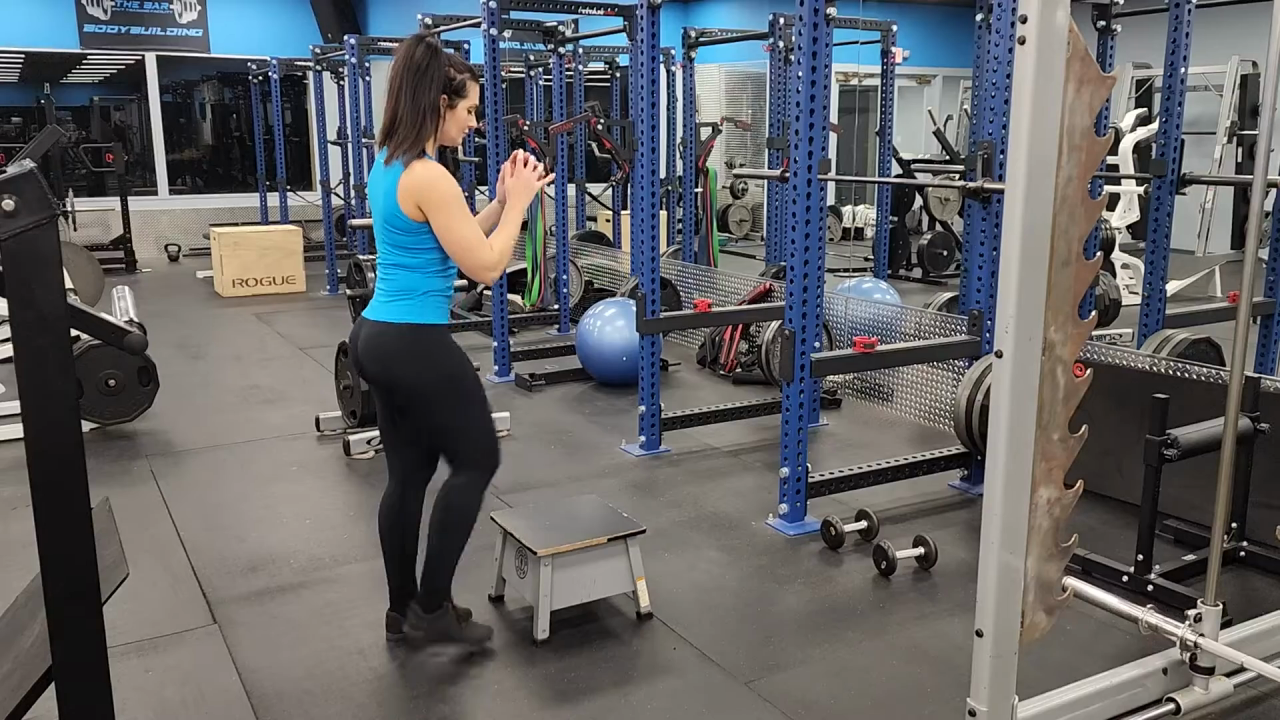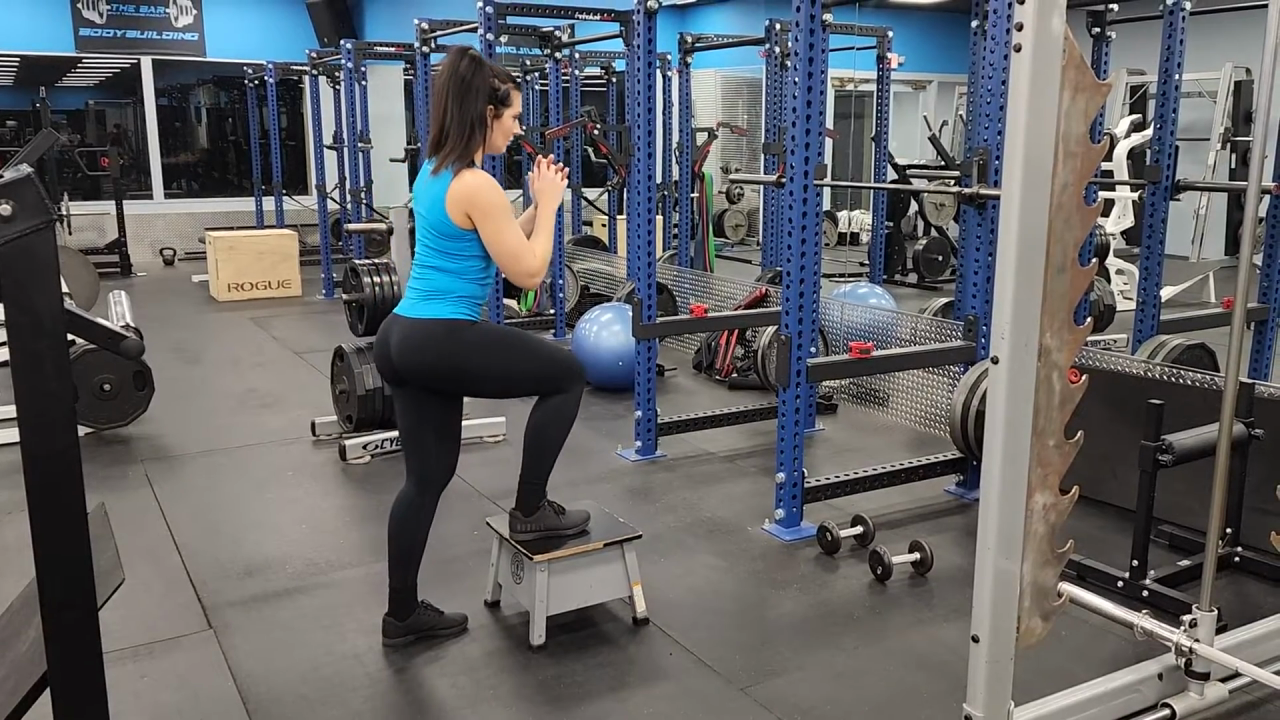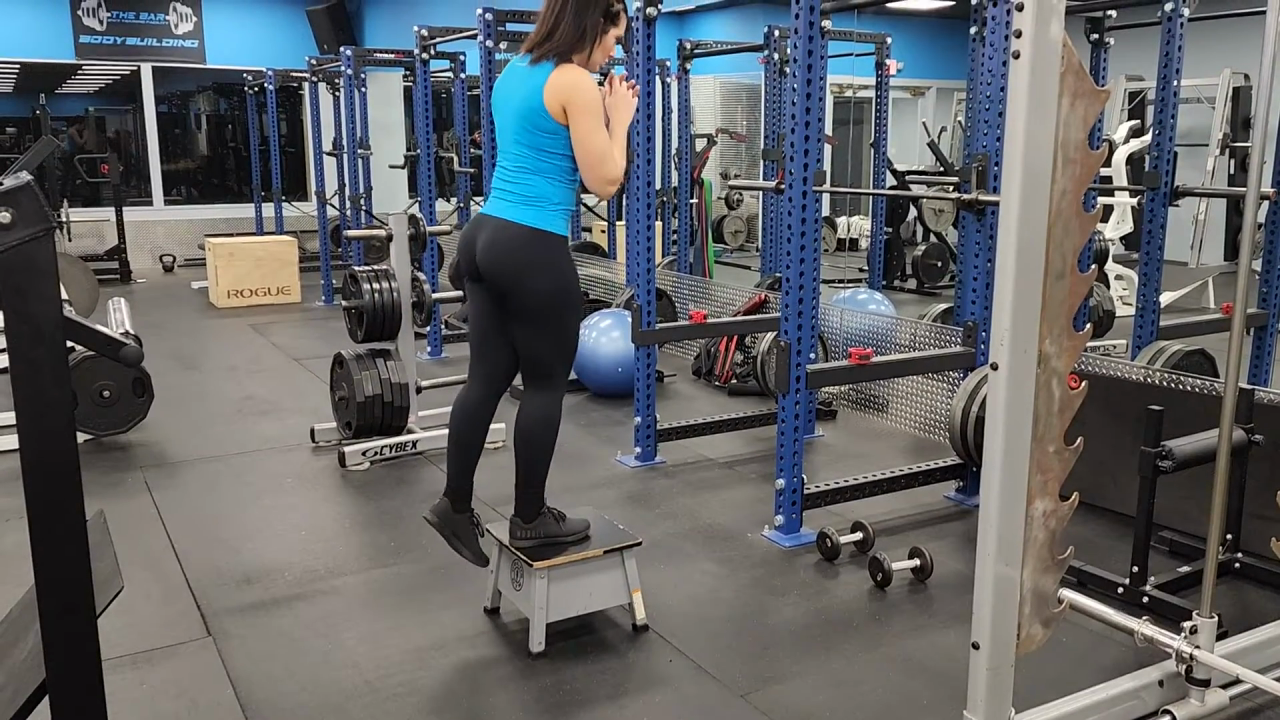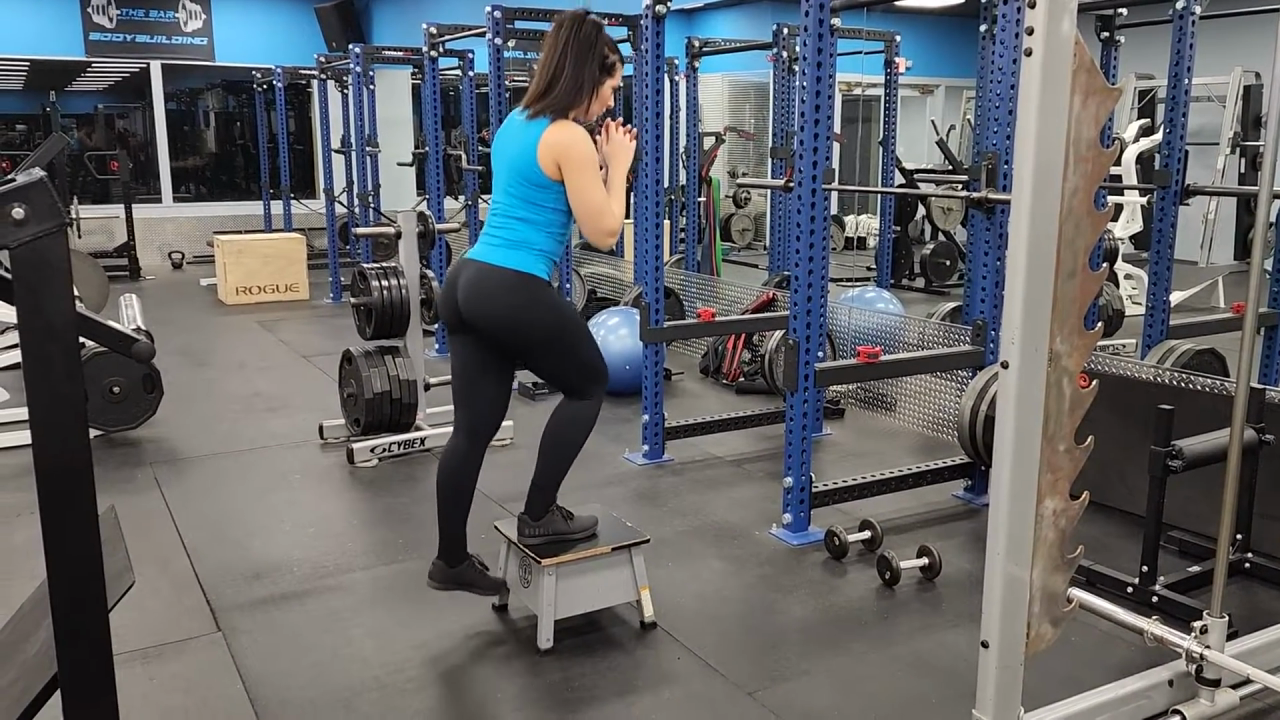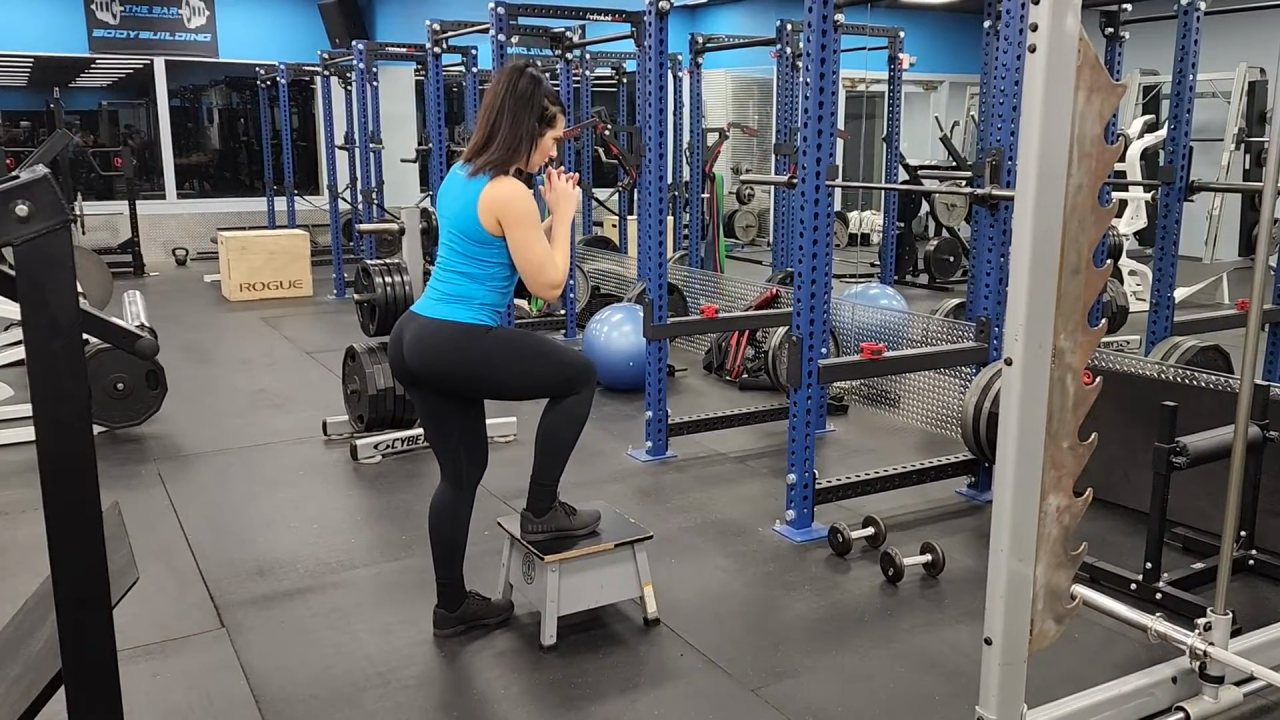
dt=1s
person 1, frame 1
left shoulder: (388, 165)
right shoulder: (428, 177)
right elbow: (485, 266)
left wrist: (499, 202)
right wrist: (519, 204)
left hip: (378, 336)
right hip: (415, 344)
left knee: (407, 477)
right knee: (476, 464)
left ankle: (405, 609)
right ankle: (433, 610)
person 1, frame 2
left shoulder: (433, 172)
right shoulder: (476, 186)
right elbow: (528, 272)
left wrist: (534, 205)
right wrist: (548, 206)
left hip: (403, 339)
right hip: (443, 342)
left knee: (426, 478)
right knee: (567, 375)
left ankle: (402, 613)
right ankle: (530, 509)
person 1, frame 3
left shoulder: (514, 72)
right shoulder: (574, 82)
right elbow: (604, 181)
left wrist: (601, 118)
right wrist: (619, 121)
left hip: (483, 238)
right hip: (532, 249)
left knee: (487, 377)
right knee: (546, 383)
left ankle: (454, 505)
right ankle: (530, 519)
person 1, frame 4
left shoulder: (515, 123)
right shoulder: (569, 137)
right elbow: (603, 233)
left wrist: (599, 163)
right wrist: (618, 168)
left hip: (466, 285)
right hip: (514, 293)
left knee: (473, 427)
right knee: (587, 386)
left ankle: (451, 560)
right ankle: (539, 518)
person 1, frame 5
left shoulder: (460, 175)
right shoulder: (508, 193)
right elbow: (548, 284)
left wrist: (550, 215)
right wrist: (563, 215)
left hip: (414, 340)
right hip: (457, 347)
left knee: (460, 474)
right knee: (578, 376)
left ankle: (452, 605)
right ankle: (542, 509)
